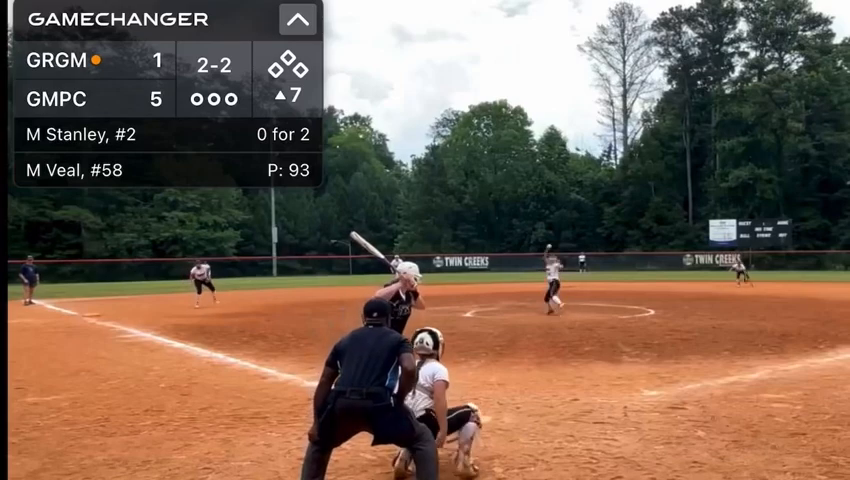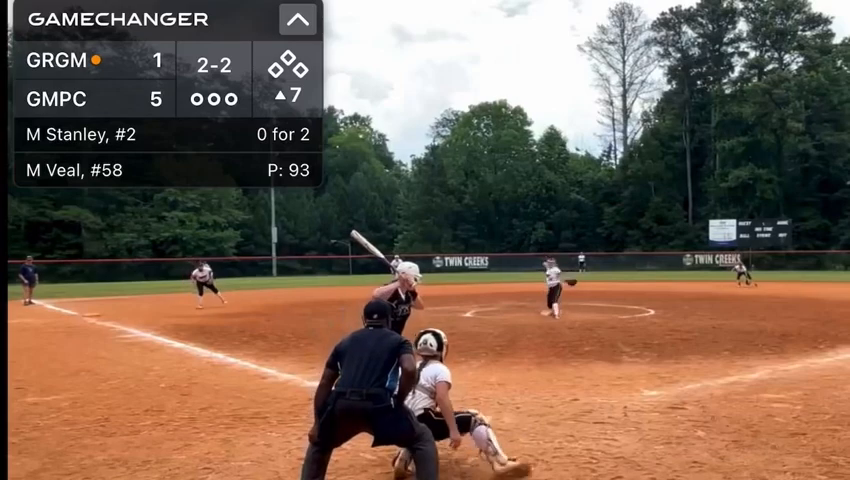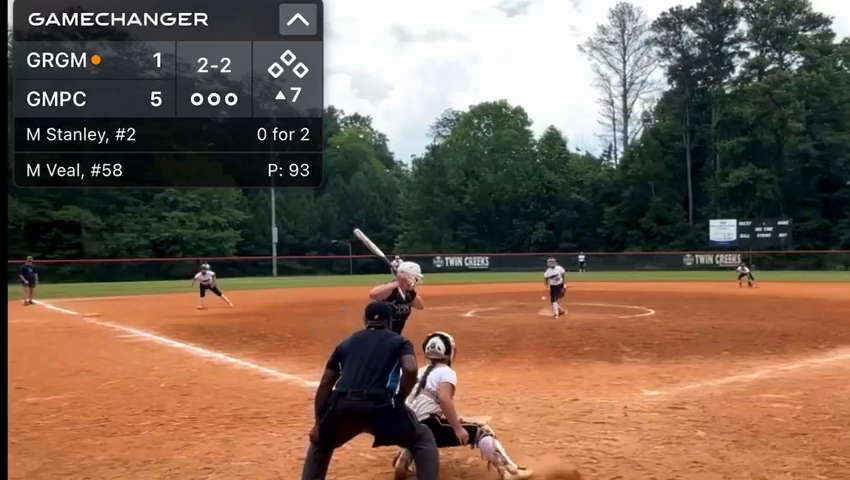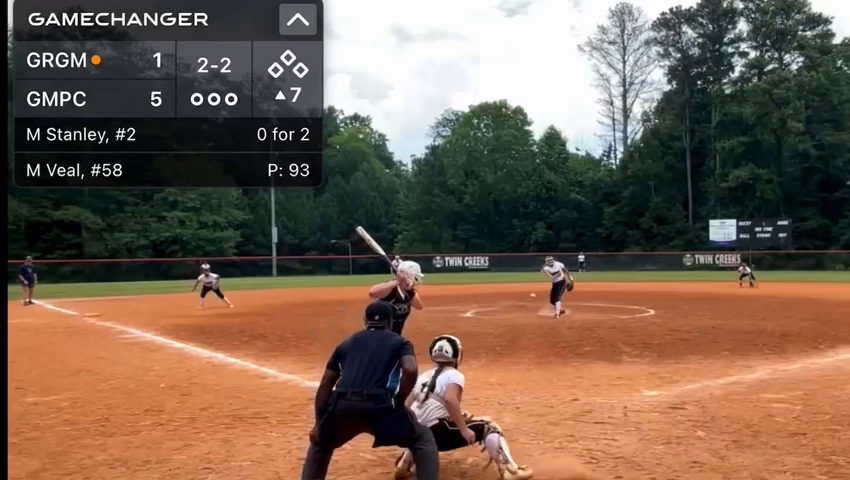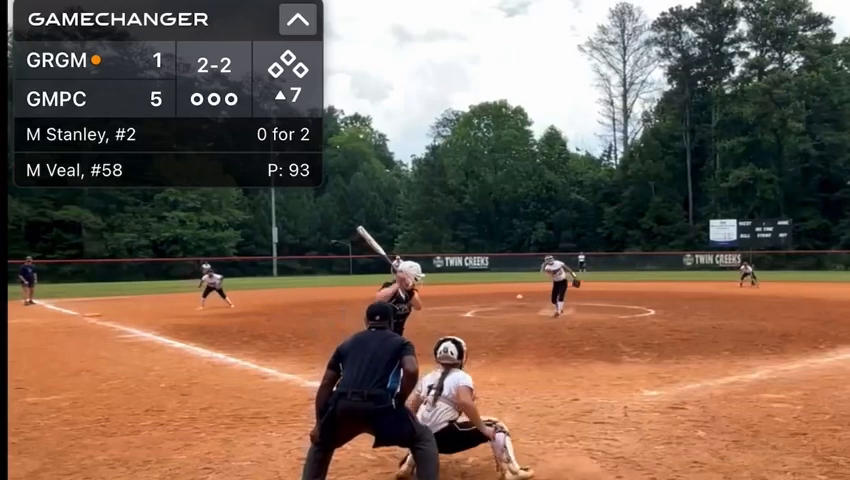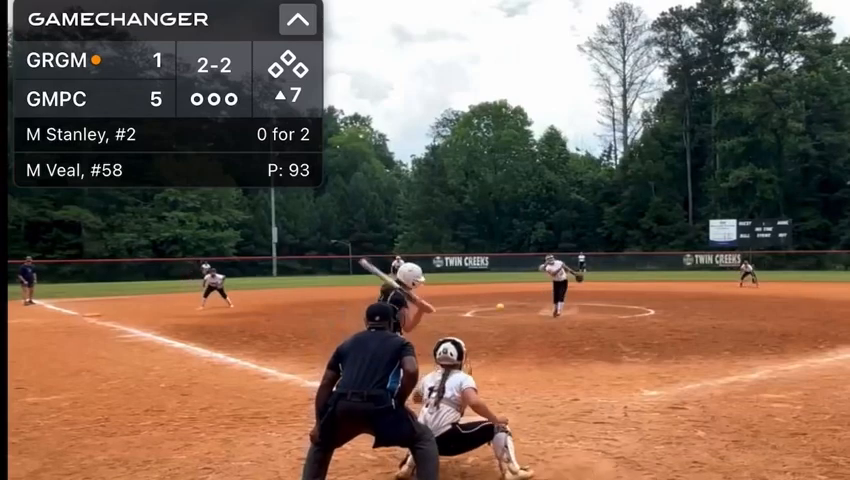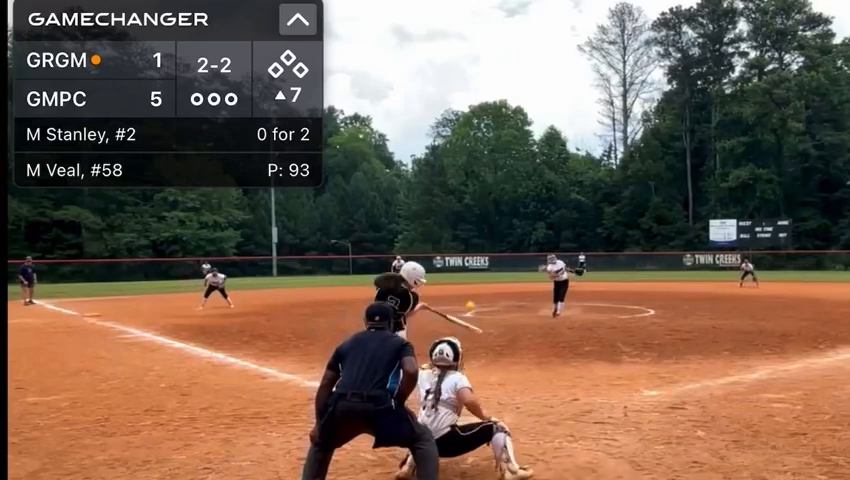
dt=0.1s
person 1, frame 1
left shoulder: (345, 341)
right shoulder: (397, 340)
left elbow: (325, 381)
right elbow: (409, 369)
left wrist: (317, 422)
right wrist: (398, 401)
left hip: (341, 404)
right hip: (378, 403)
left knee: (320, 442)
right knee: (422, 440)
person 1, frame 2
left shoulder: (346, 342)
right shoulder: (398, 341)
left elbow: (325, 383)
right elbow: (409, 370)
left wrist: (317, 423)
right wrist: (398, 402)
left hip: (341, 405)
right hip: (378, 405)
left knee: (320, 442)
right knee: (422, 440)
person 1, frame 3
left shoulder: (347, 343)
right shoulder: (399, 341)
left elbow: (325, 383)
right elbow: (410, 370)
left wrist: (318, 423)
right wrist: (398, 402)
left hip: (342, 405)
right hip: (379, 405)
left knee: (321, 443)
right knee: (423, 440)
person 1, frame 4
left shoulder: (347, 343)
right shoulder: (399, 342)
left elbow: (326, 384)
right elbow: (410, 370)
left wrist: (318, 423)
right wrist: (398, 402)
left hip: (342, 406)
right hip: (379, 405)
left knee: (321, 443)
right knee: (423, 440)
person 1, frame 5
left shoulder: (348, 344)
right shoulder: (400, 342)
left elbow: (326, 384)
right elbow: (411, 370)
left wrist: (319, 423)
right wrist: (399, 402)
left hip: (343, 406)
right hip: (379, 405)
left knee: (321, 443)
right knee: (423, 440)
person 1, frame 6
left shoulder: (347, 344)
right shoulder: (400, 343)
left elbow: (326, 384)
right elbow: (411, 371)
left wrist: (318, 423)
right wrist: (398, 402)
left hip: (342, 407)
right hip: (379, 406)
left knee: (321, 442)
right knee: (423, 440)
person 1, frame 7
left shoulder: (347, 344)
right shoulder: (400, 343)
left elbow: (325, 384)
right elbow: (411, 371)
left wrist: (318, 423)
right wrist: (398, 403)
left hip: (342, 407)
right hip: (379, 407)
left knee: (321, 442)
right knee: (423, 440)
person 2, frame 1
right shoulder: (438, 369)
right elbow: (439, 399)
right wrist: (443, 430)
right hip: (424, 421)
right knee: (471, 413)
left ankle: (401, 462)
right ankle: (463, 464)
person 2, frame 2
right shoulder: (440, 370)
right elbow: (442, 399)
right wrist: (453, 430)
right hip: (422, 421)
right knee: (475, 420)
left ankle: (401, 463)
right ankle: (501, 464)
person 2, frame 3
left shoulder: (421, 373)
right shoulder: (446, 372)
right elbow: (443, 399)
right wrist: (457, 429)
right hip: (427, 426)
right knee: (480, 431)
left ankle: (402, 464)
person 2, frame 4
left shoulder: (425, 376)
right shoulder: (454, 375)
left elbow: (409, 405)
right elbow: (450, 399)
right wrist: (463, 429)
right hip: (436, 432)
right knee: (489, 428)
left ankle: (404, 464)
person 2, frame 5
left shoulder: (428, 378)
right shoulder: (461, 377)
left elbow: (413, 408)
right elbow: (465, 402)
right wrist: (483, 427)
right hip: (445, 436)
right knee: (496, 428)
left ankle: (408, 466)
person 2, frame 6
left shoulder: (428, 378)
right shoulder: (463, 378)
left elbow: (416, 397)
right elbow: (474, 402)
right wrist: (495, 418)
right hip: (447, 438)
right knee: (498, 427)
left ankle: (408, 467)
person 2, frame 7
left shoulder: (425, 376)
right shoulder: (457, 378)
right elbow: (469, 400)
right wrist: (482, 417)
right hip: (446, 441)
right knee: (497, 428)
left ankle: (408, 467)
